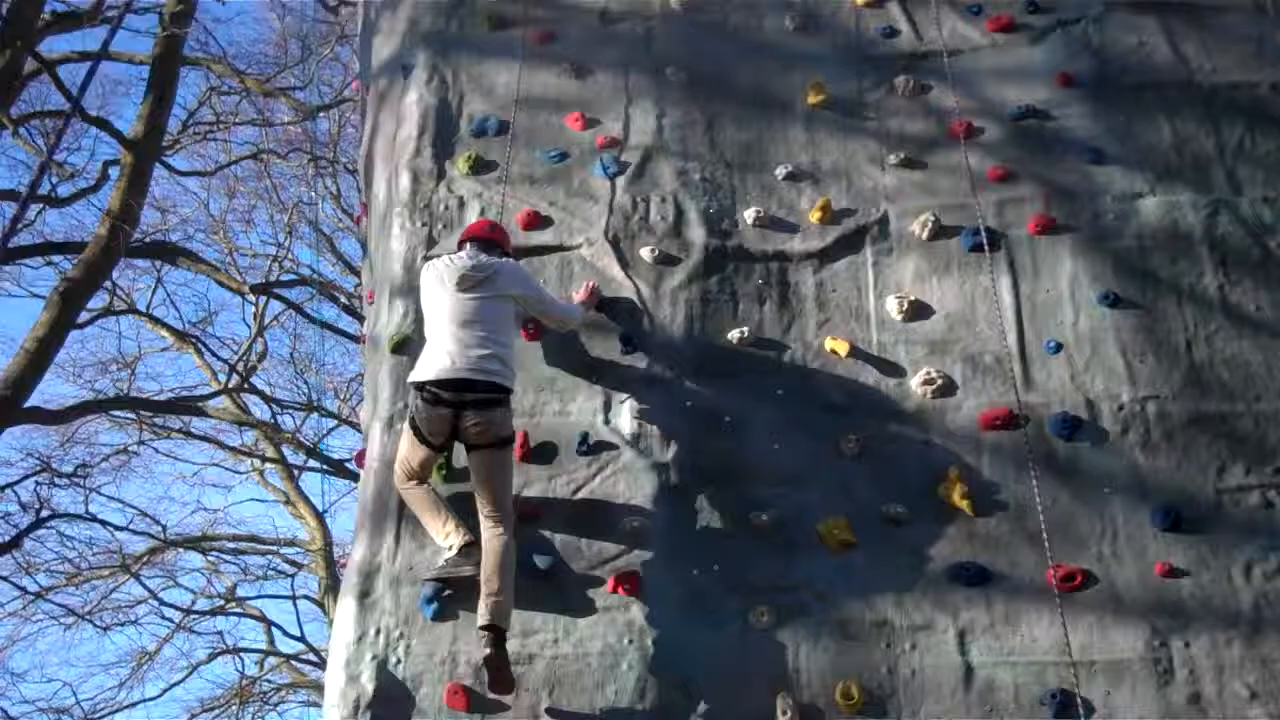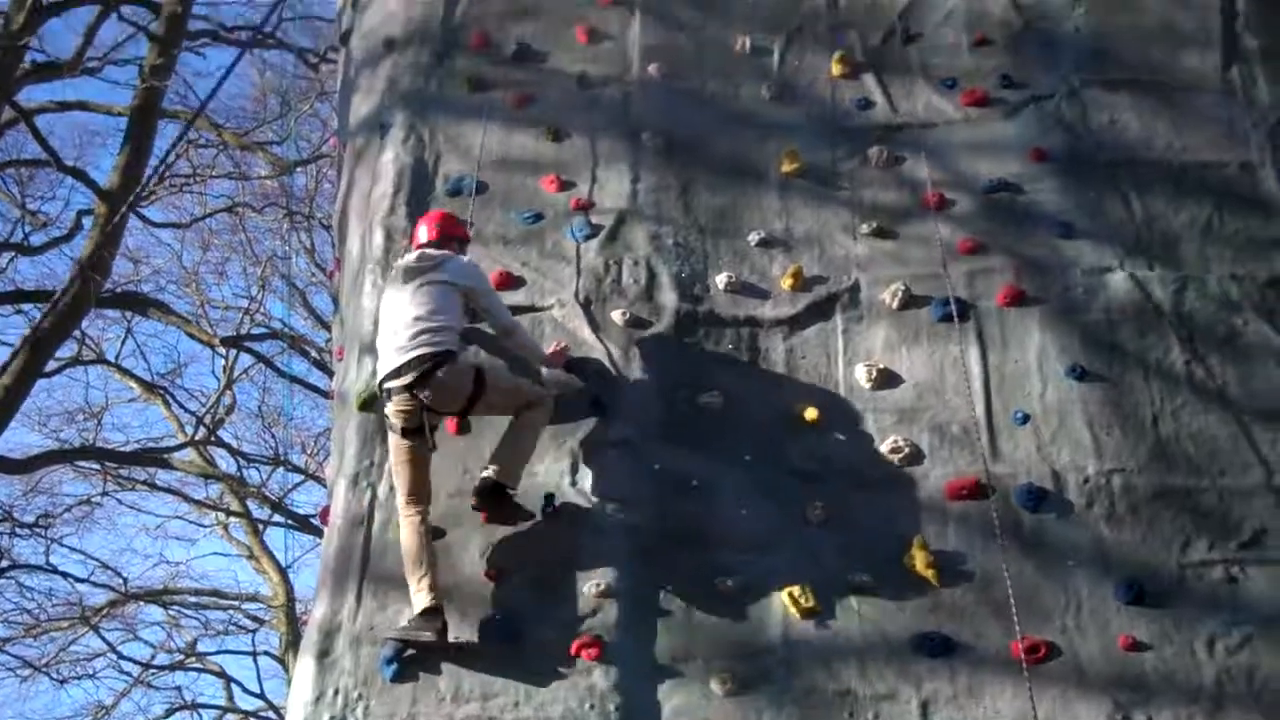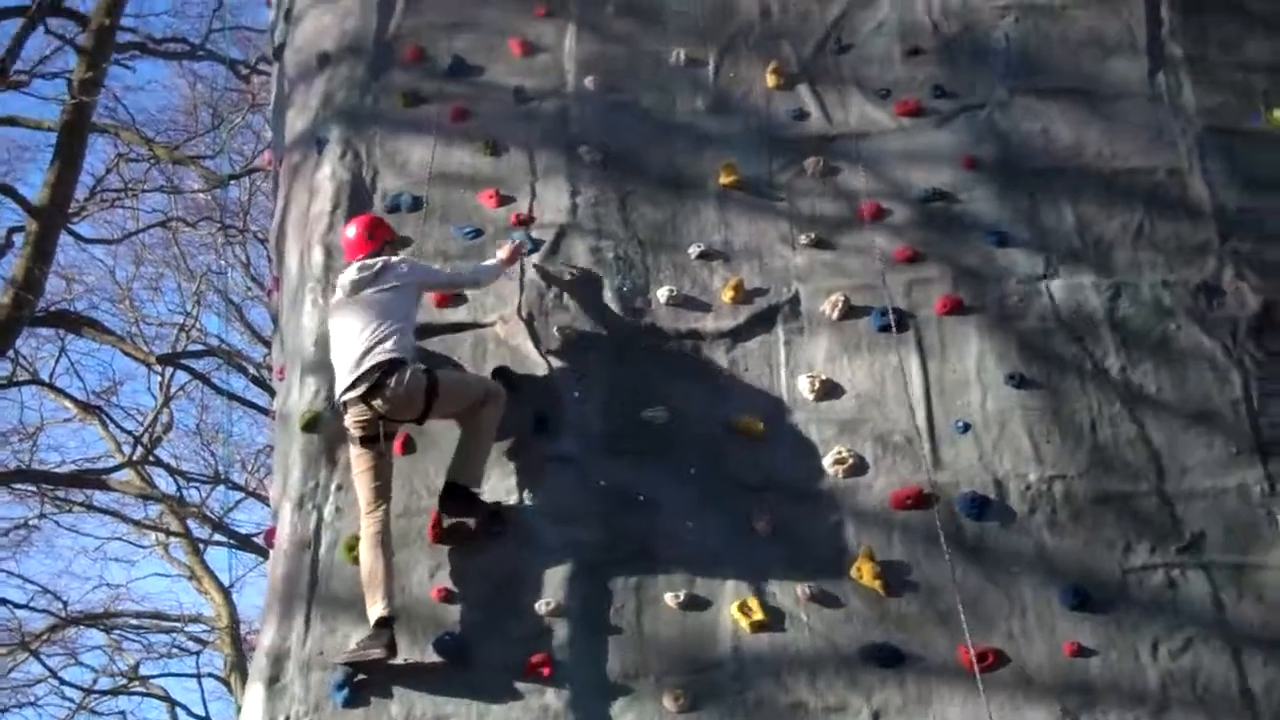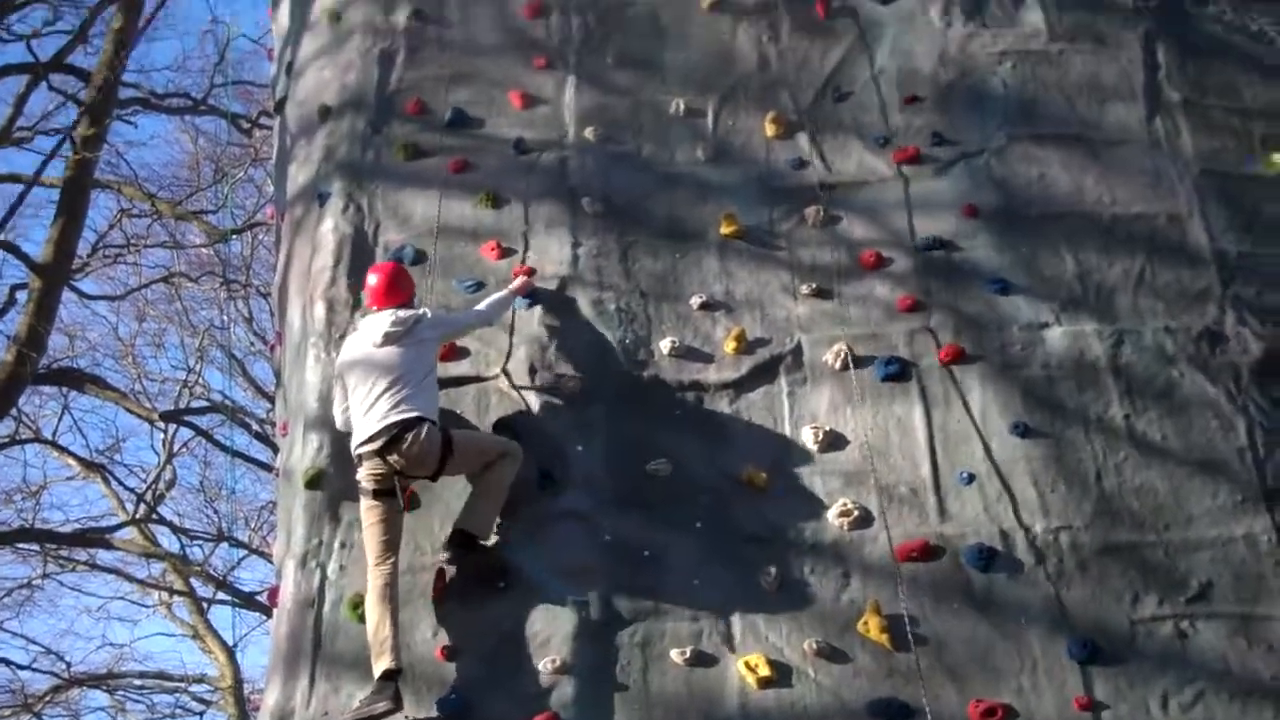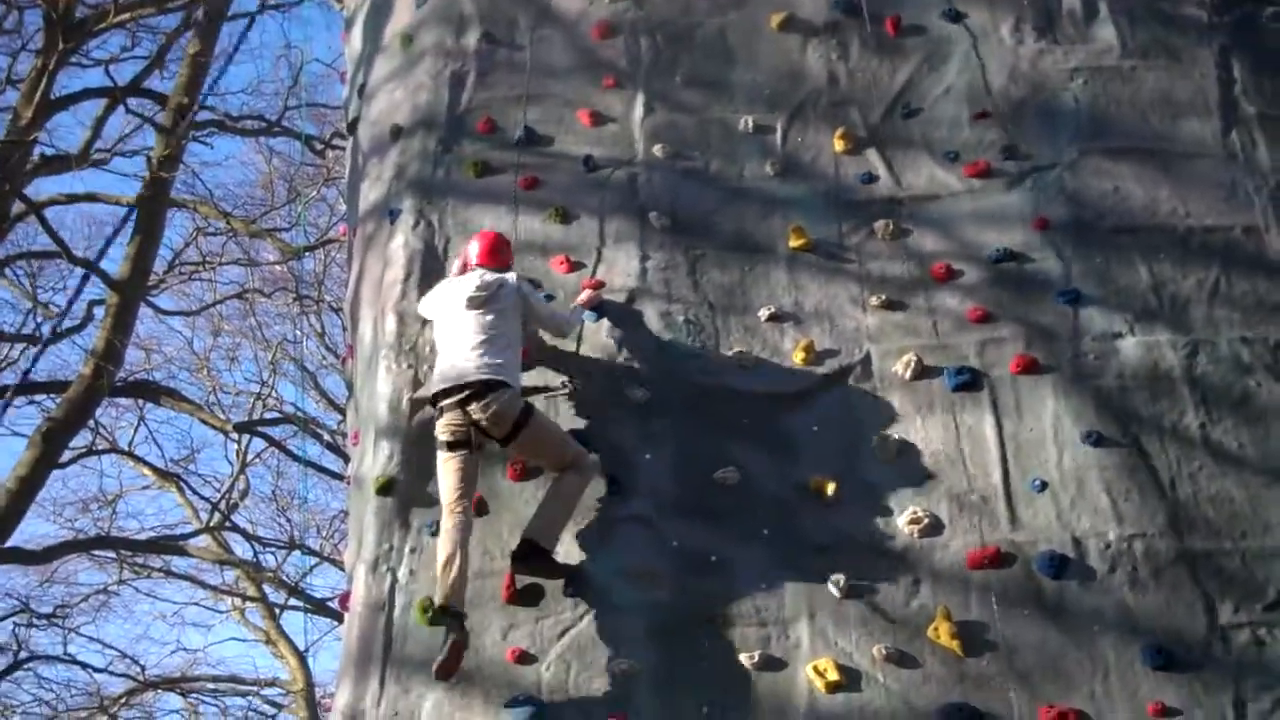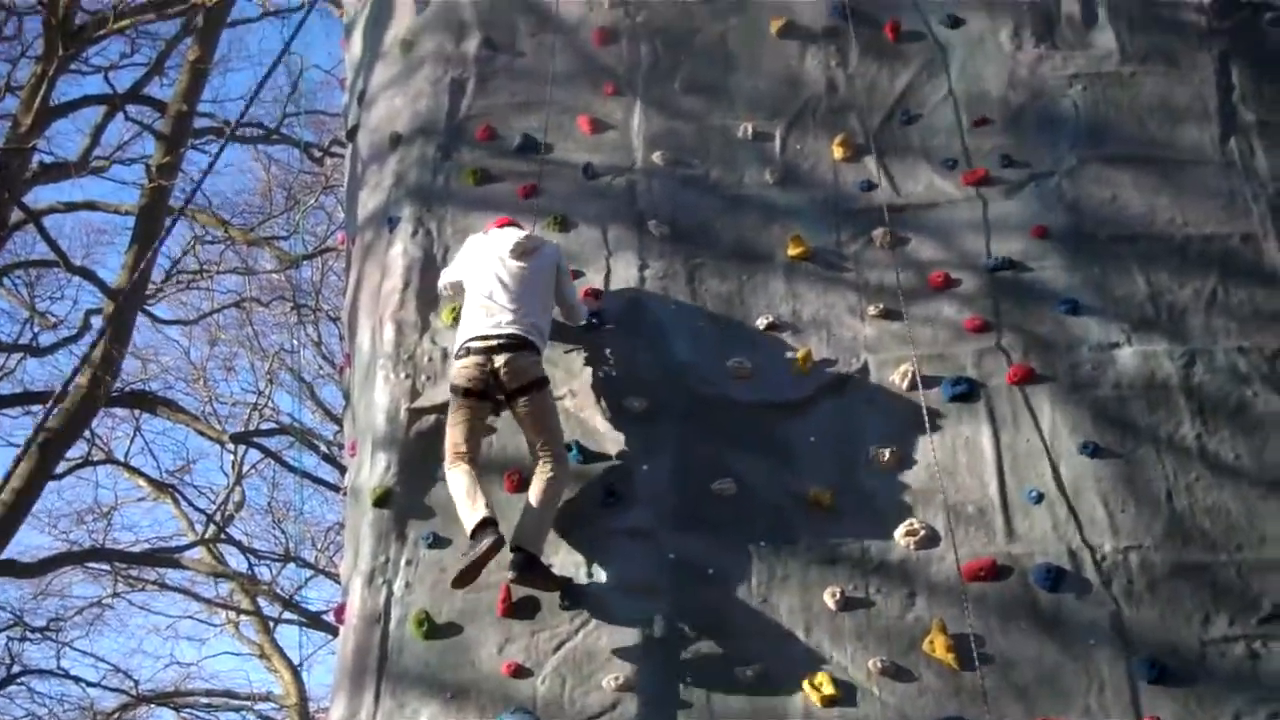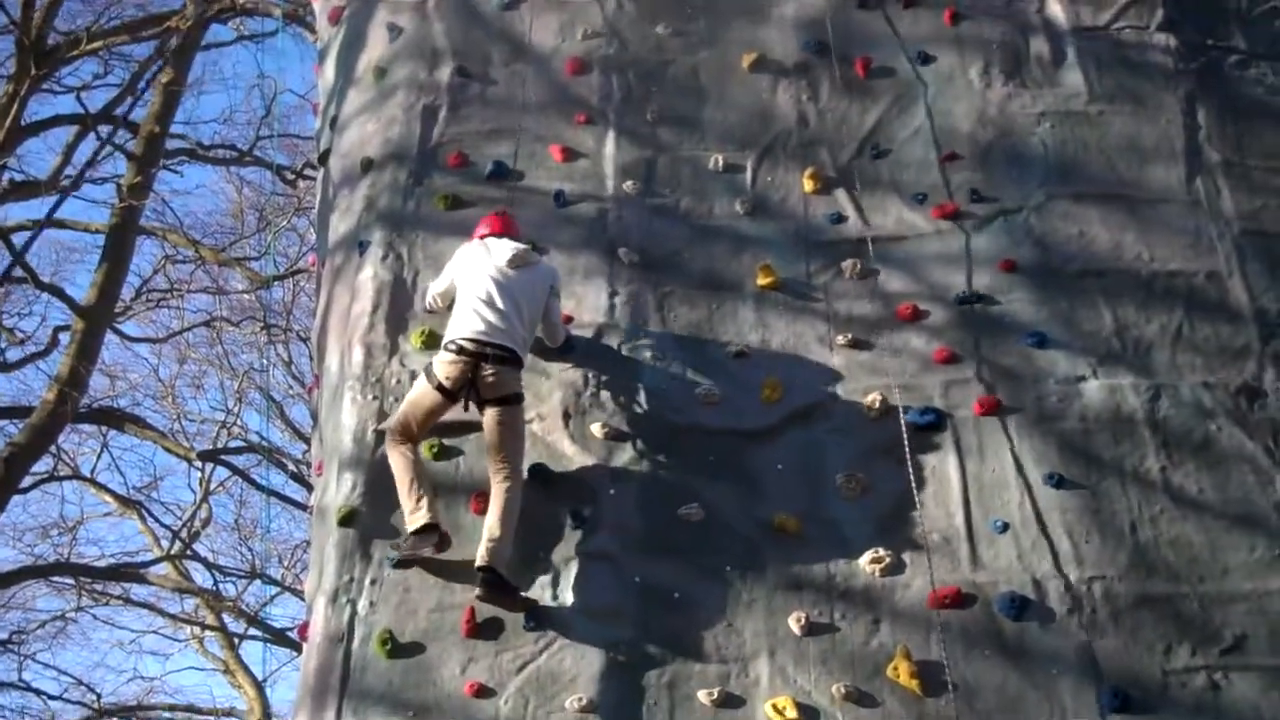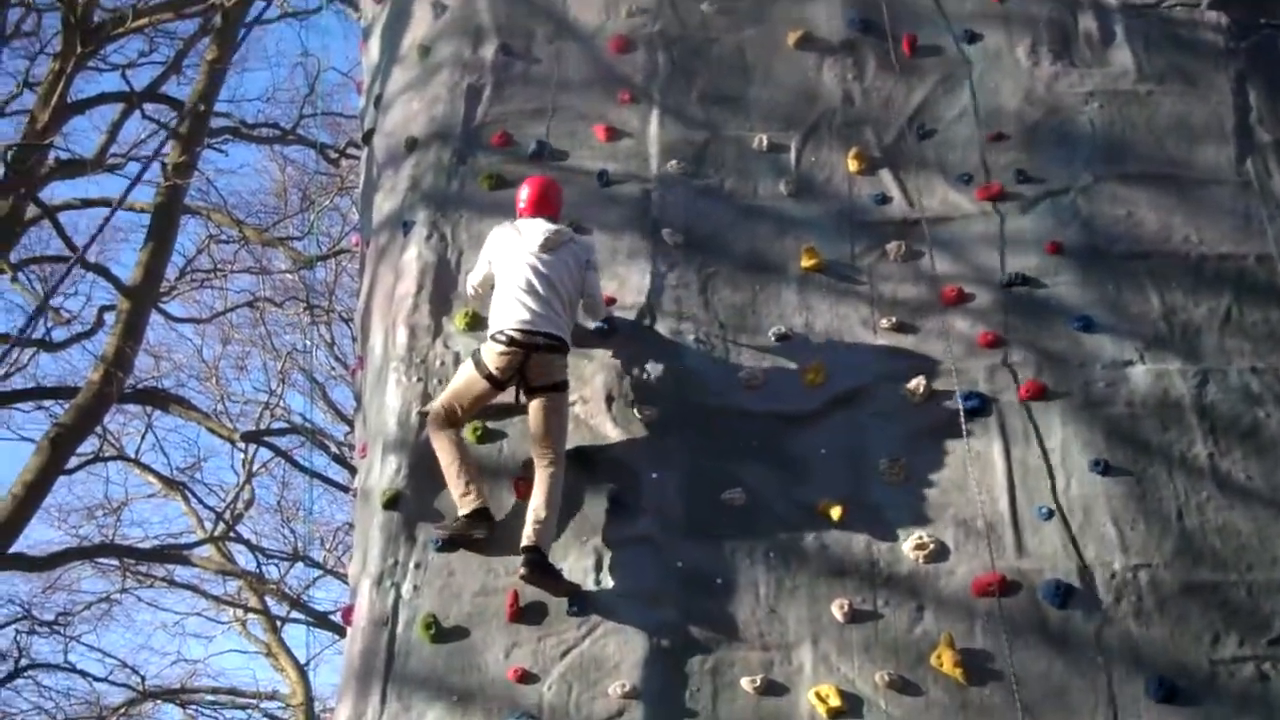
dt=0.5s
person 1, frame 1
left shoulder: (432, 271)
right shoulder: (511, 275)
right elbow: (559, 317)
right wrist: (580, 307)
left hip: (433, 398)
right hip: (487, 404)
left knee: (408, 479)
right knee: (498, 521)
left ankle: (460, 547)
right ankle: (493, 634)
person 1, frame 2
left shoulder: (393, 281)
right shoulder: (459, 268)
right elbow: (506, 328)
right wrist: (544, 357)
left hip: (395, 391)
right hip: (441, 373)
left knee: (411, 507)
right knee: (538, 398)
left ankle: (427, 611)
right ankle: (495, 485)
person 1, frame 3
left shoulder: (338, 296)
right shoulder: (401, 270)
right elbow: (469, 278)
right wrist: (503, 261)
left hip: (354, 404)
right hip: (397, 382)
left knee: (373, 515)
right knee: (490, 392)
left ankle: (381, 626)
right ankle: (459, 490)
person 1, frame 4
left shoulder: (349, 347)
right shoulder: (424, 324)
left elbow: (342, 420)
right elbow: (482, 315)
right wrist: (514, 290)
left hip: (370, 460)
right hip: (416, 440)
left knee: (381, 570)
right knee: (507, 452)
left ankle: (386, 680)
right ankle: (465, 539)
person 1, frame 5
left shoulder: (444, 291)
right shoulder: (513, 286)
left elbow: (423, 307)
right elbow: (562, 327)
right wrist: (582, 305)
left hip: (448, 409)
right hip: (496, 398)
left knee: (455, 513)
right knee: (578, 464)
left ankle: (451, 613)
right ankle: (532, 550)
person 1, frame 6
left shoulder: (475, 244)
right shoulder: (550, 251)
left elbow: (445, 285)
right elbow: (575, 315)
right wrist: (583, 305)
left hip: (471, 355)
right hip: (520, 356)
left knee: (458, 459)
right knee: (552, 461)
left ankle: (483, 529)
right ankle: (525, 554)
person 1, frame 7
left shoulder: (470, 251)
right shoulder: (546, 271)
left elbow: (434, 300)
right elbow: (556, 338)
right wrist: (563, 334)
left hip: (457, 356)
right hip: (504, 367)
left knee: (398, 435)
right knee: (505, 476)
left ankle: (424, 529)
right ankle: (491, 571)
person 1, frame 8
left shoulder: (503, 235)
right shoulder: (581, 248)
left elbow: (474, 289)
right elbow: (596, 311)
right wrist: (605, 315)
left hip: (505, 345)
right hip: (551, 354)
left knee: (440, 418)
right knee: (550, 460)
left ankle: (474, 512)
right ankle: (535, 552)
